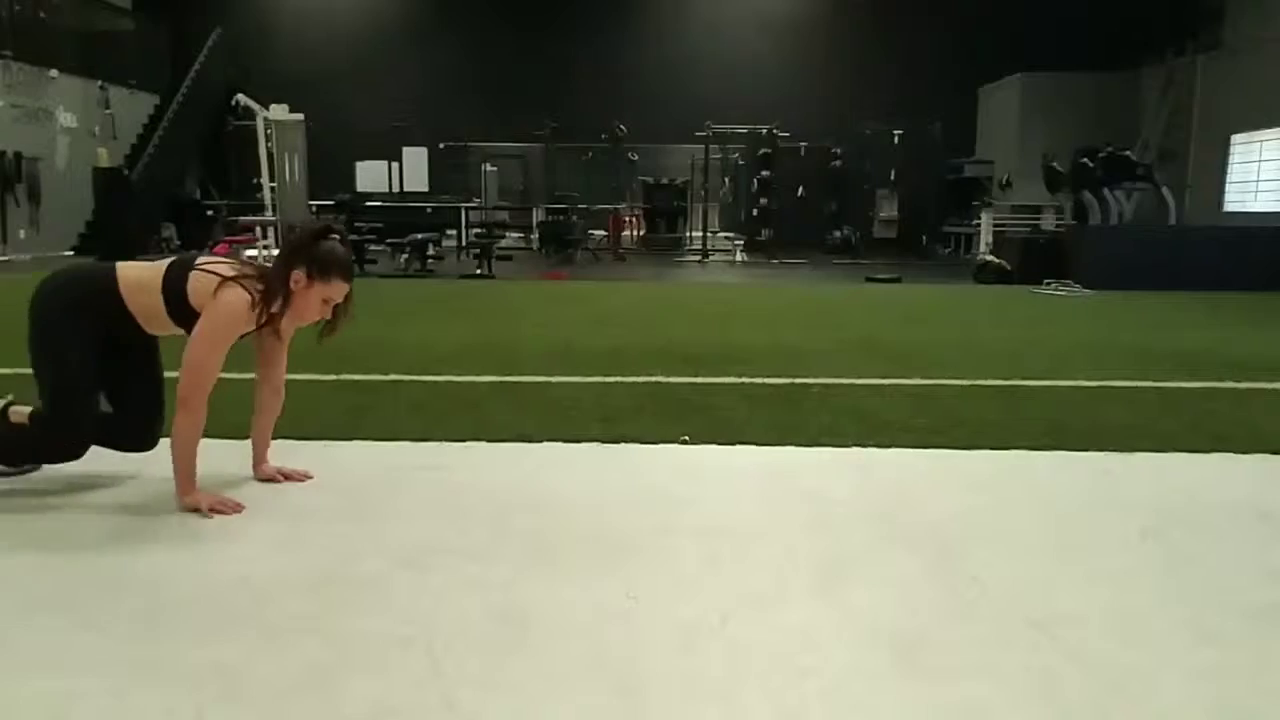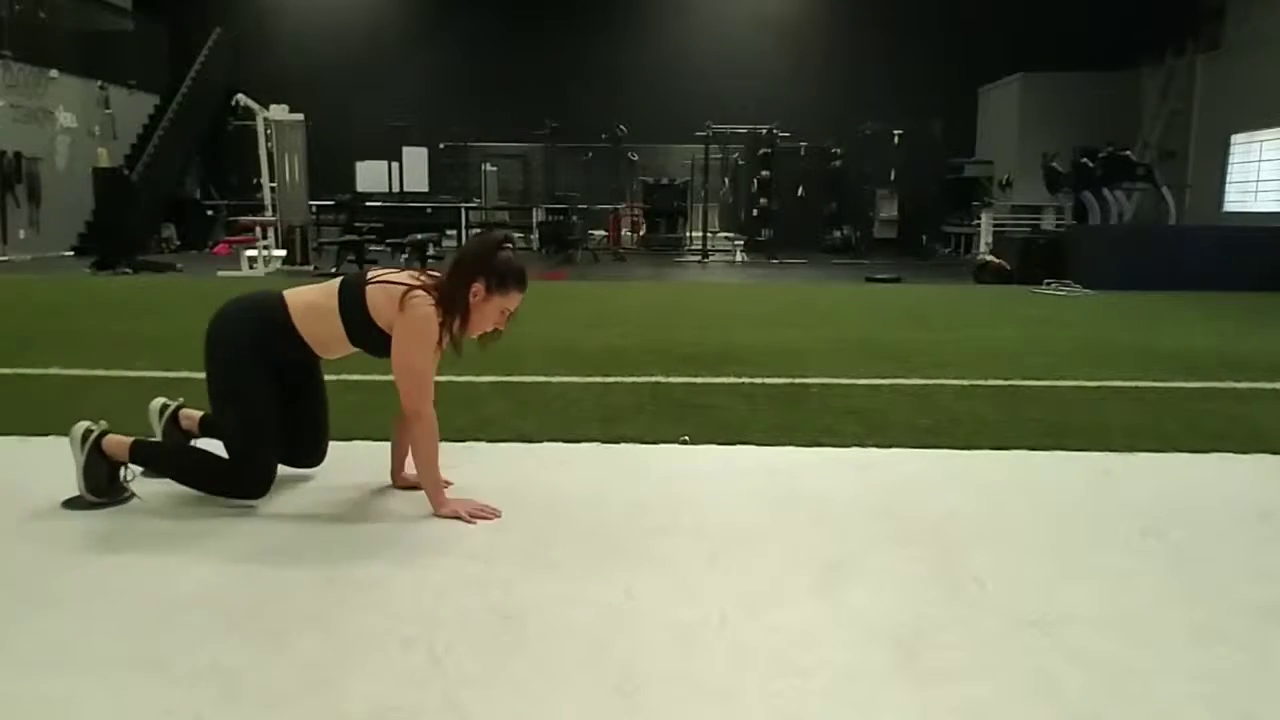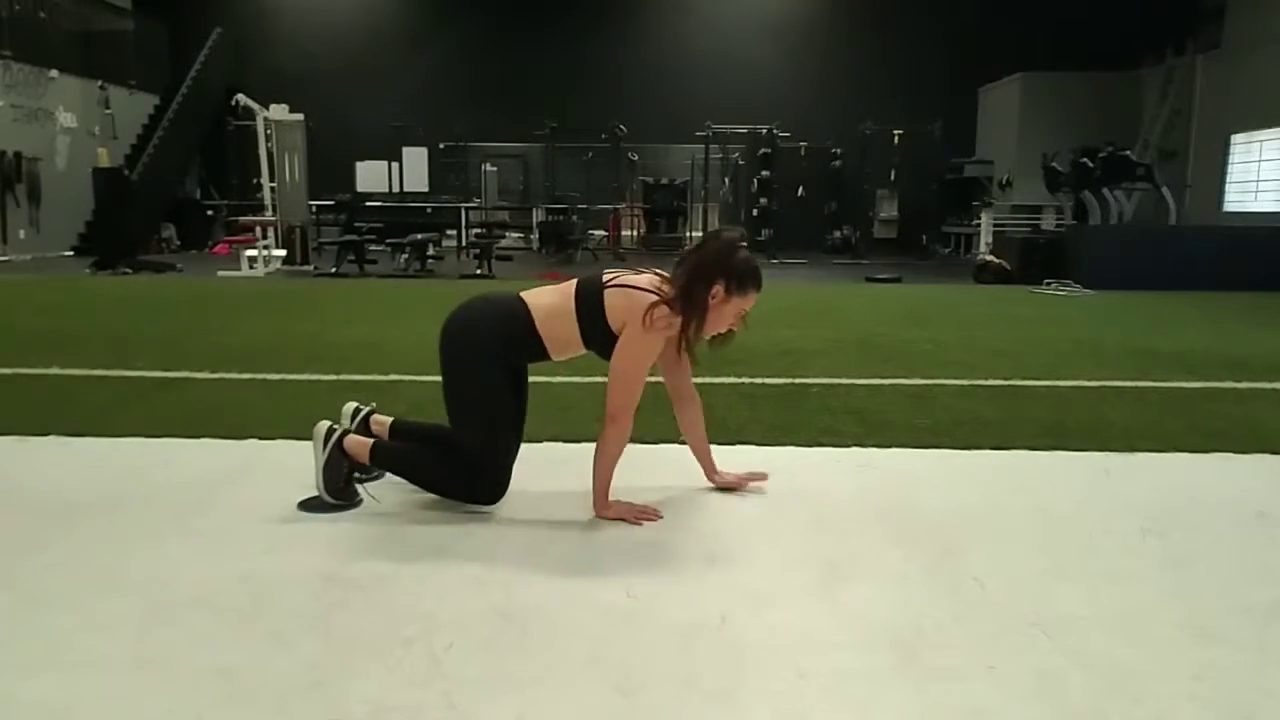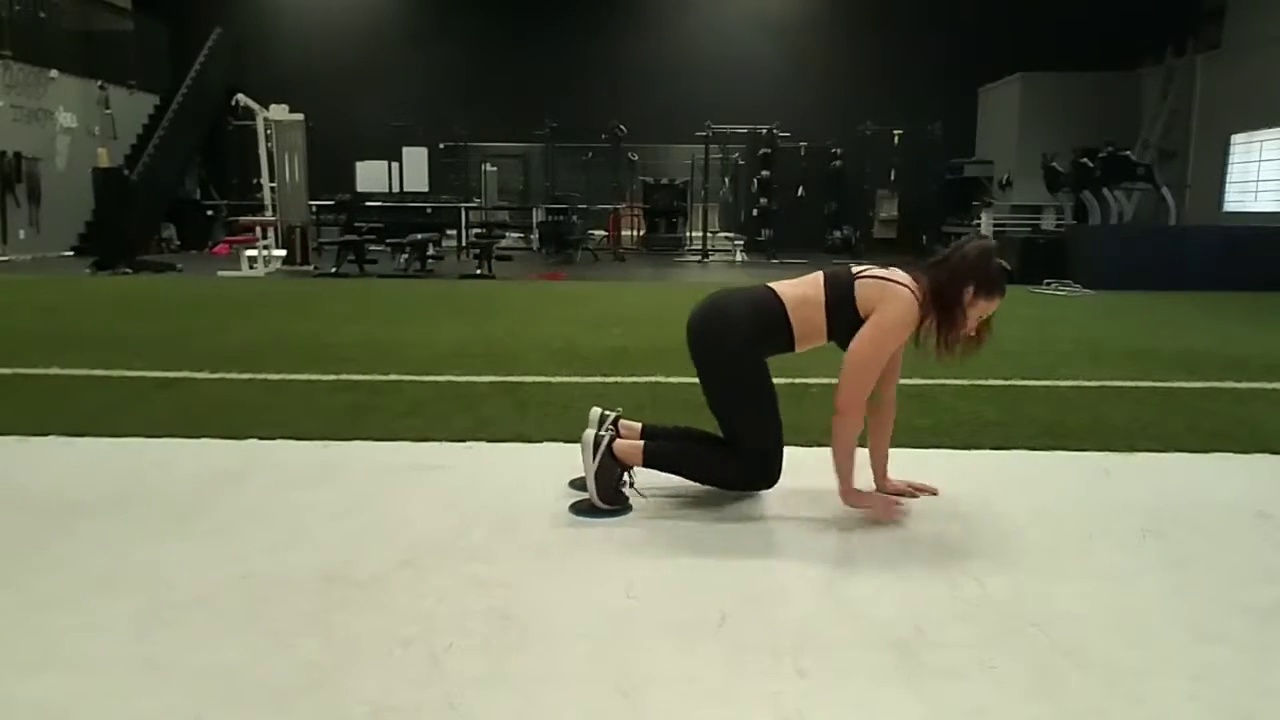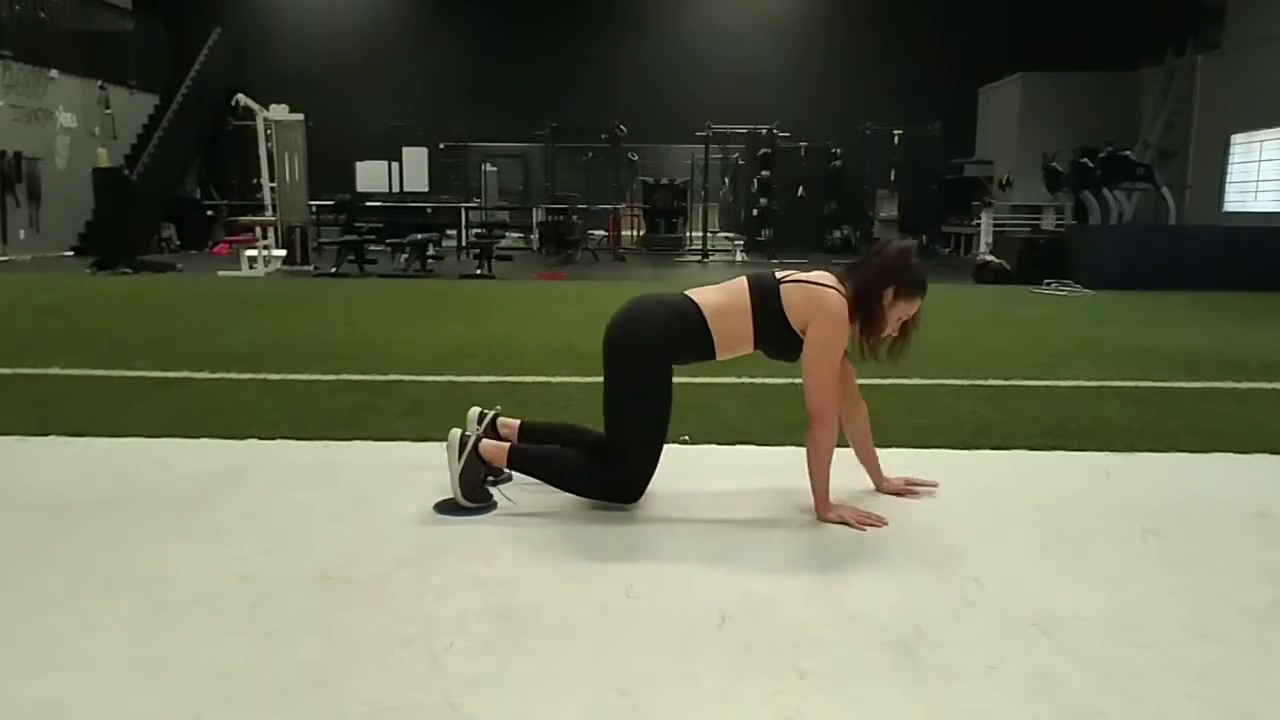
dt=0.7s
person 1, frame 1
left shoulder: (280, 301)
right shoulder: (234, 301)
left elbow: (271, 388)
right elbow: (190, 399)
left wrist: (261, 461)
right wrist: (187, 489)
left hip: (123, 320)
right hip: (70, 304)
left knee: (140, 434)
right knee: (69, 439)
person 1, frame 2
left shoulder: (442, 300)
right shoulder: (420, 310)
left elbow: (417, 403)
right elbow: (418, 413)
left wrist: (399, 472)
right wrist: (439, 499)
left hip: (285, 343)
right hip: (242, 337)
left knee: (308, 453)
right knee: (251, 479)
left ankle: (181, 419)
right ankle: (103, 446)
person 1, frame 3
left shoulder: (671, 297)
right shoulder: (654, 313)
left elbow: (684, 396)
right elbow: (618, 415)
left wrist: (713, 473)
right wrist: (601, 500)
left hip: (498, 336)
right hip: (476, 336)
left knee: (488, 449)
right knee: (483, 482)
left ankle: (371, 423)
right ankle: (344, 445)
person 1, frame 4
left shoulder: (900, 293)
right shoulder: (900, 306)
left elbow: (884, 392)
right elbow: (848, 404)
left wrist: (881, 477)
right wrist: (847, 489)
left hip: (728, 320)
right hip: (727, 330)
left knee: (748, 449)
right knee: (761, 469)
left ankle: (616, 429)
right ankle: (616, 451)
person 1, frame 5
left shoulder: (823, 296)
right shoulder: (832, 310)
left elbow: (846, 399)
right elbow: (822, 417)
left wrist: (879, 477)
right wrist: (824, 504)
left hip: (647, 326)
right hip: (646, 336)
left knee: (624, 450)
right knee: (623, 482)
left ankle: (500, 428)
right ankle: (480, 448)
